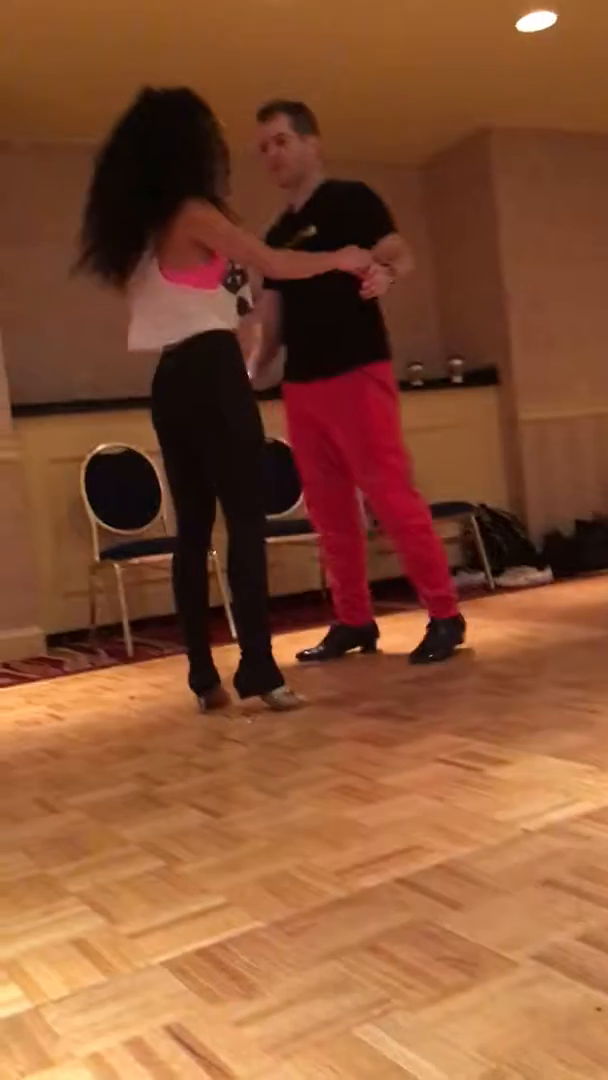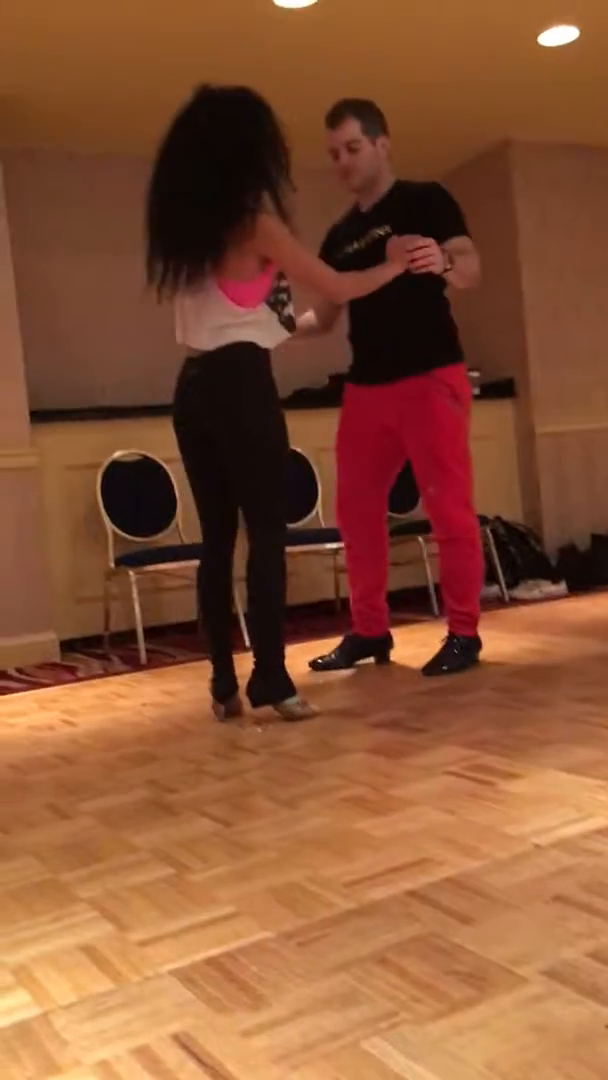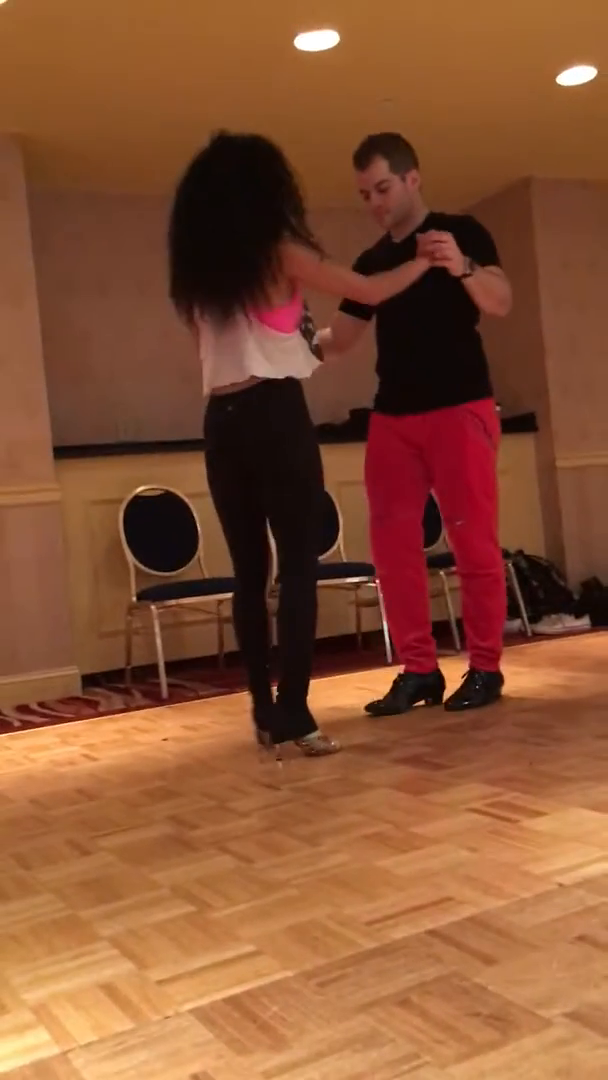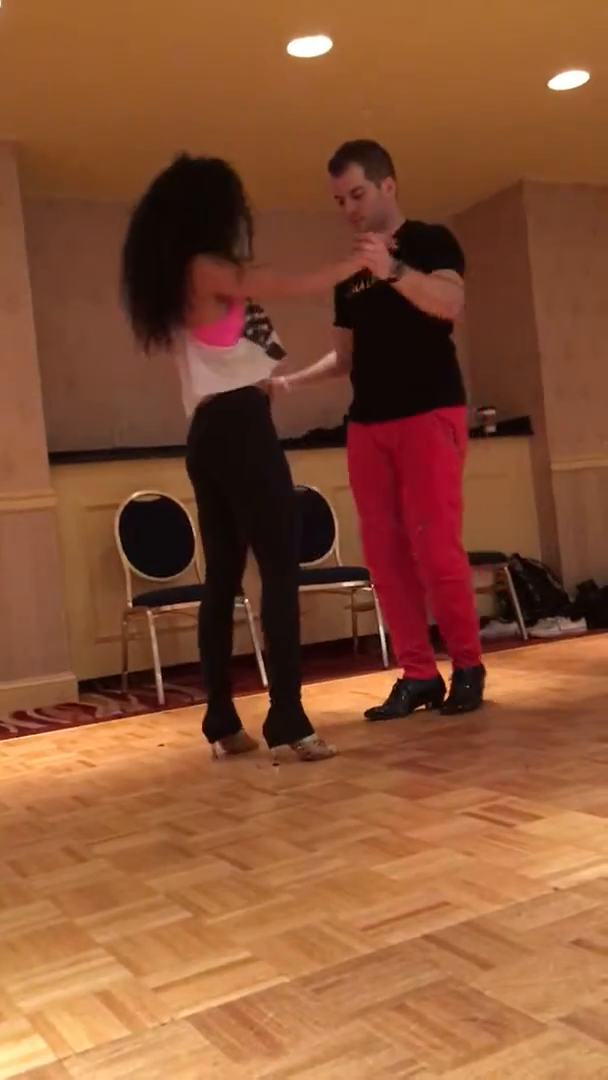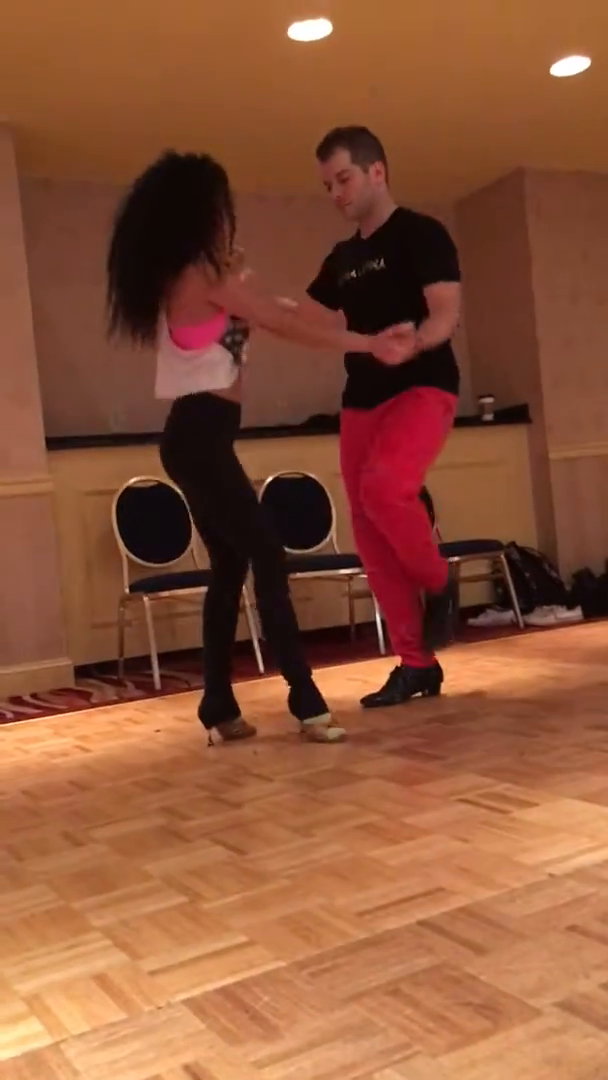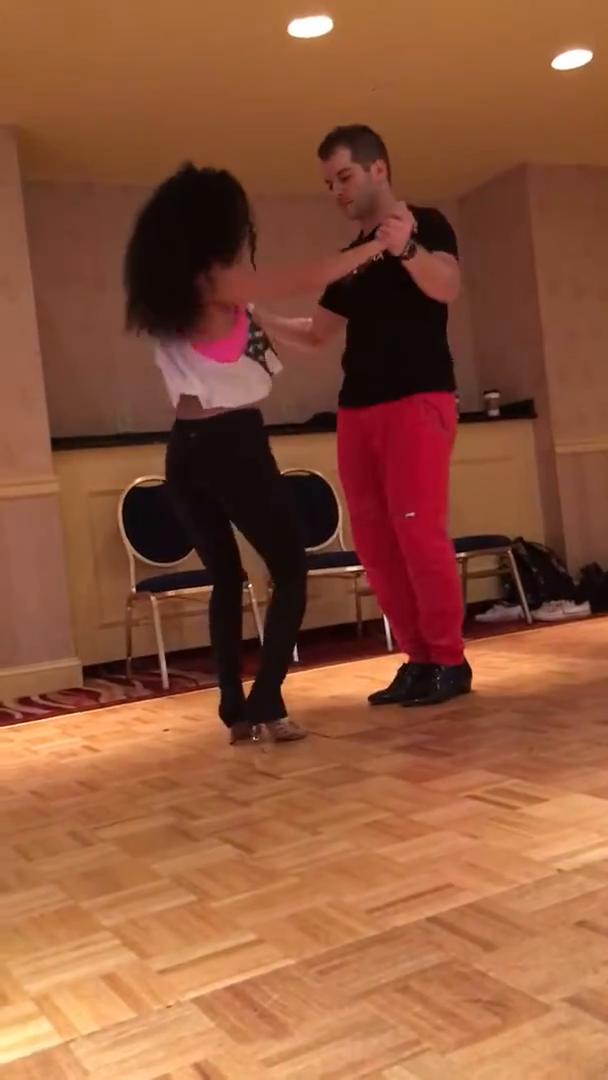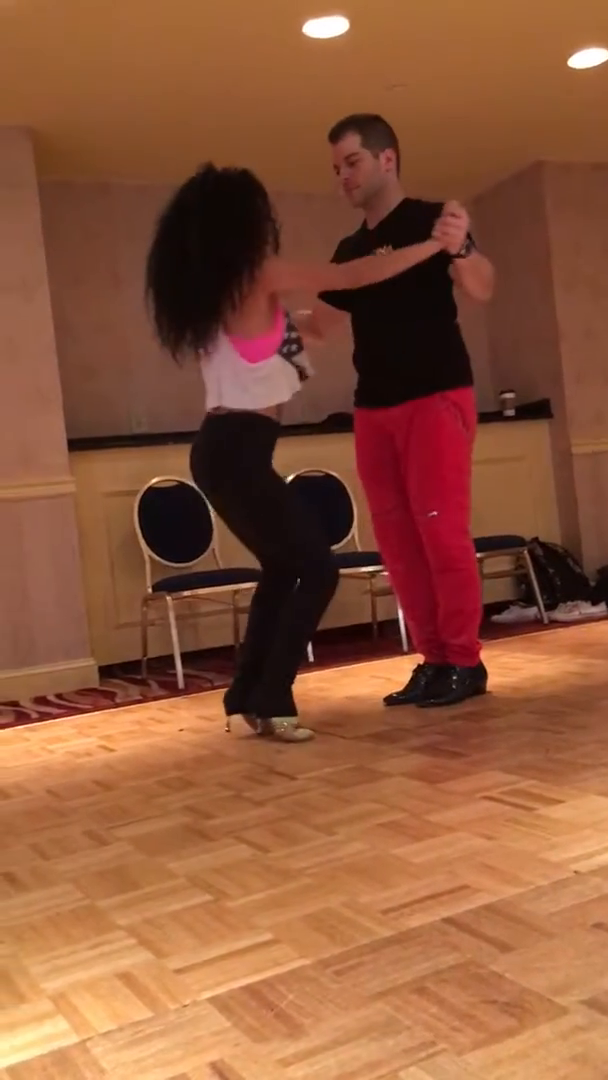
dt=0.4s
person 1, frame 1
left shoulder: (140, 228)
right shoulder: (192, 212)
right elbow: (276, 265)
right wrist: (343, 259)
left hip: (169, 380)
right hip: (210, 373)
left knee: (191, 528)
right knee: (245, 521)
left ankle: (203, 675)
right ankle: (257, 670)
person 1, frame 2
left shoulder: (187, 223)
right shoulder: (254, 220)
right elbow: (337, 288)
right wrist: (394, 266)
left hip: (191, 386)
right hip: (238, 382)
left knee: (216, 536)
right knee: (266, 530)
left ankle: (224, 682)
right ankle: (270, 680)
person 1, frame 3
left shoulder: (198, 268)
right shoulder: (280, 252)
right elbow: (370, 291)
left hip: (222, 421)
right hip: (274, 413)
left knee: (248, 571)
right knee: (298, 564)
left ankle: (265, 709)
right ankle: (293, 714)
person 1, frame 4
left shoulder: (173, 279)
right shoulder: (207, 268)
right elbow: (298, 287)
right wrist: (361, 260)
left hip: (205, 433)
right hip: (239, 426)
left knee: (222, 578)
right knee: (280, 571)
left ankle: (222, 722)
right ankle: (287, 719)
person 1, frame 5
left shoulder: (173, 276)
right shoulder: (200, 273)
right elbow: (285, 324)
left wrist: (236, 279)
right wrist: (371, 343)
left hip: (194, 432)
right hip: (200, 434)
left knee: (229, 565)
right knee: (267, 559)
left ankle: (219, 708)
right ankle: (305, 698)
person 1, frame 6
left shoulder: (170, 289)
right shoulder: (219, 281)
right elbow: (309, 279)
right wrist: (382, 243)
left hip: (186, 449)
right hip: (232, 443)
left knee: (226, 577)
right knee: (289, 569)
left ankle: (235, 707)
right ankle: (264, 701)
person 1, frame 7
left shoulder: (203, 288)
right shoulder: (259, 275)
right elbow: (357, 277)
right wrist: (435, 244)
left hip: (216, 447)
right hip: (240, 449)
left knee: (282, 567)
right knee: (318, 569)
left ankle: (249, 692)
right ankle: (270, 699)
person 2, frame 1
left shoulder: (351, 200)
right shoulder: (276, 235)
left elbow: (401, 256)
left wrist: (384, 273)
right wrist: (251, 368)
left hip: (357, 373)
right hip: (301, 385)
left knee: (390, 494)
right knee: (328, 508)
left ankle: (445, 614)
right ankle: (353, 621)
person 2, frame 2
left shoulder: (426, 201)
right shoulder: (339, 236)
left elbow: (470, 268)
right elbow: (324, 315)
left wrist: (443, 262)
left hip: (430, 377)
right hip: (365, 386)
left knee: (448, 505)
right knee: (357, 509)
left ankle: (464, 633)
right ankle: (368, 631)
person 2, frame 3
left shoulder: (462, 232)
right shoulder: (370, 263)
left elbow: (501, 301)
right elbow: (338, 338)
left wrist: (462, 267)
left hip: (459, 409)
right hip: (392, 417)
left knee: (473, 539)
right knee: (392, 541)
left ankle: (485, 667)
right ankle: (420, 668)
person 2, frame 4
left shoulder: (430, 241)
right shoulder: (348, 276)
left elbow: (450, 302)
left wrist: (394, 270)
right wrist: (292, 379)
left hip: (430, 414)
right hip: (368, 423)
left knee: (434, 542)
right knee: (384, 552)
left ankle: (468, 666)
right ankle: (418, 675)
person 2, frame 5
left shoulder: (423, 234)
right shoulder: (341, 257)
left elbow: (446, 315)
right elbow: (306, 317)
left wrist: (412, 344)
left hip: (421, 391)
right hip: (361, 406)
left knee: (384, 486)
right knee: (373, 540)
left ankle: (436, 583)
right ankle: (415, 662)
person 2, frame 6
left shoulder: (424, 225)
right shoulder: (349, 259)
left elbow: (446, 287)
right elbow: (318, 331)
left wrist: (405, 248)
right wrist: (255, 320)
left hip: (418, 400)
right hip: (357, 408)
left knee: (418, 529)
right knee: (373, 539)
left ankle: (449, 661)
right ankle: (418, 657)
person 2, frame 7
left shoulder: (429, 220)
right shoulder: (349, 251)
left elbow: (483, 289)
right elbow: (318, 322)
left wrist: (461, 249)
left hip: (436, 398)
right hip: (373, 408)
left knee: (442, 529)
right knee: (396, 537)
left ankle: (465, 661)
right ankle: (434, 659)
